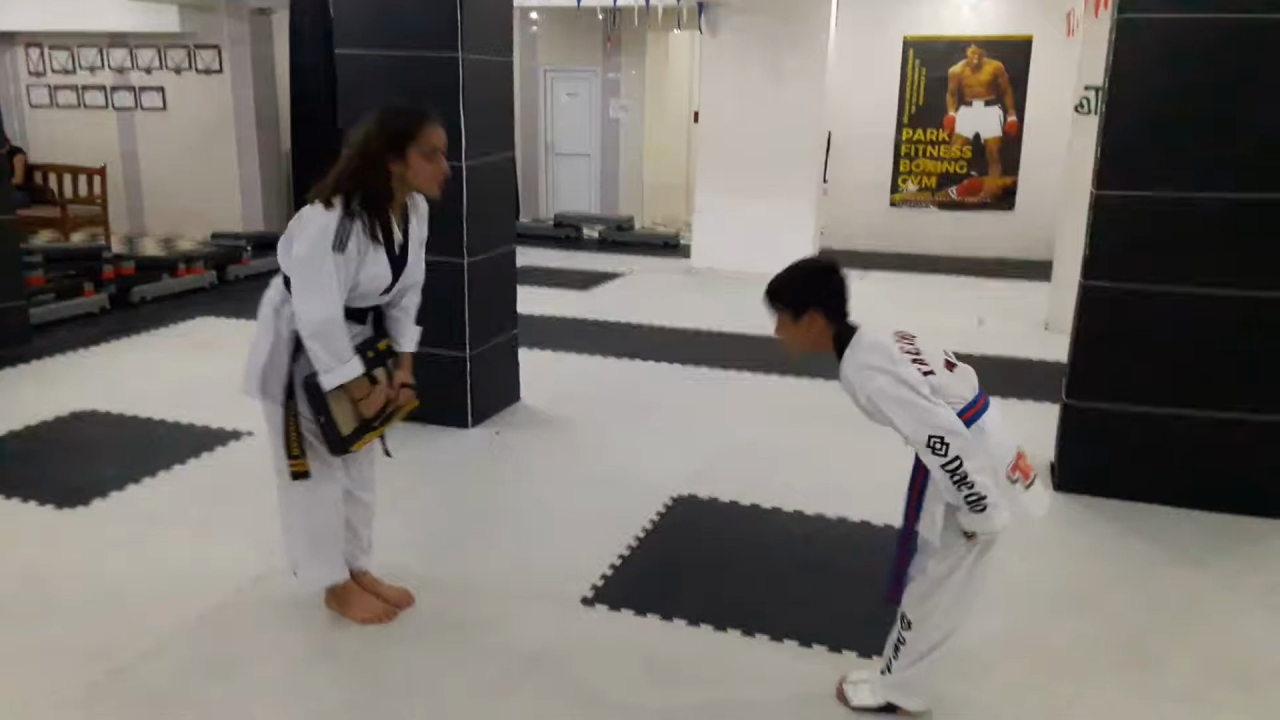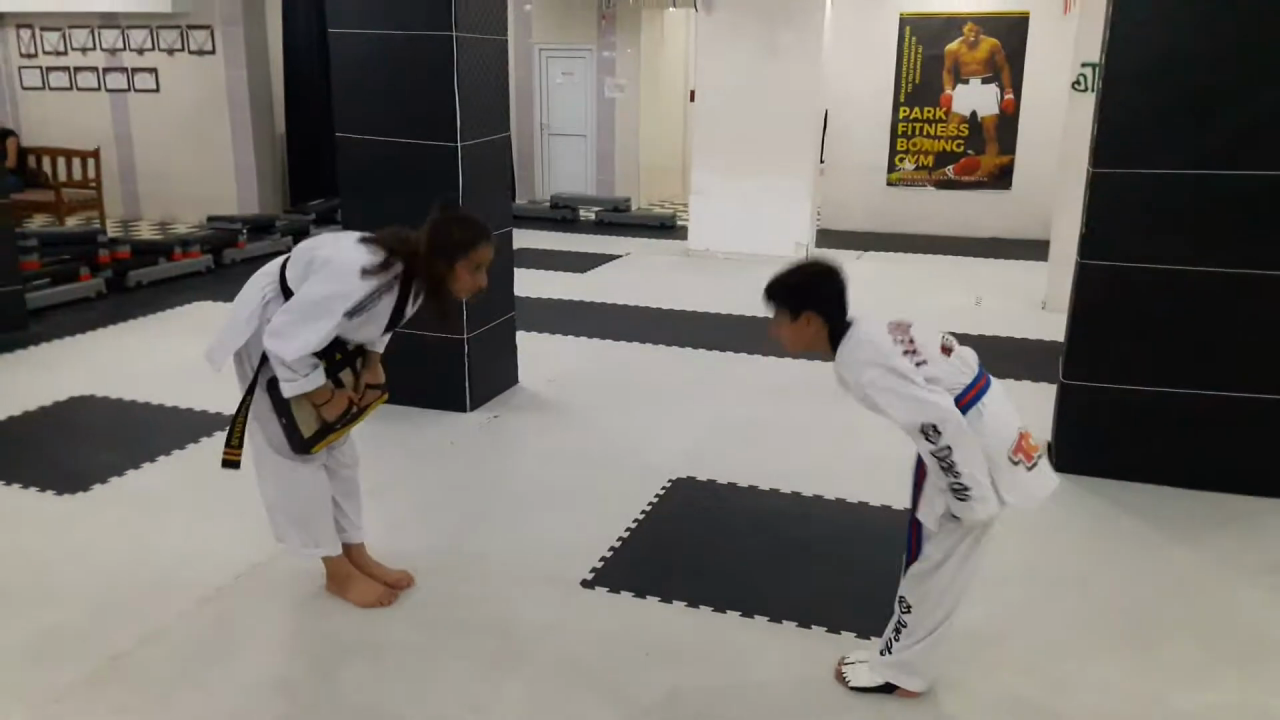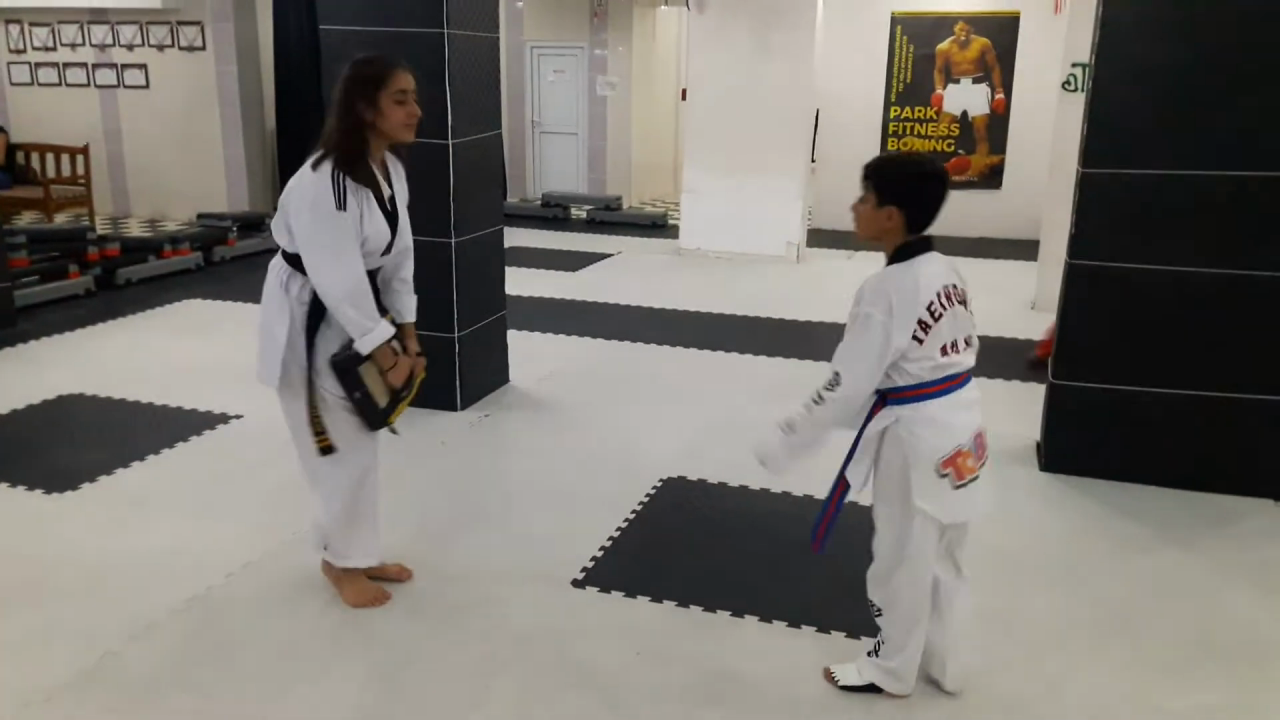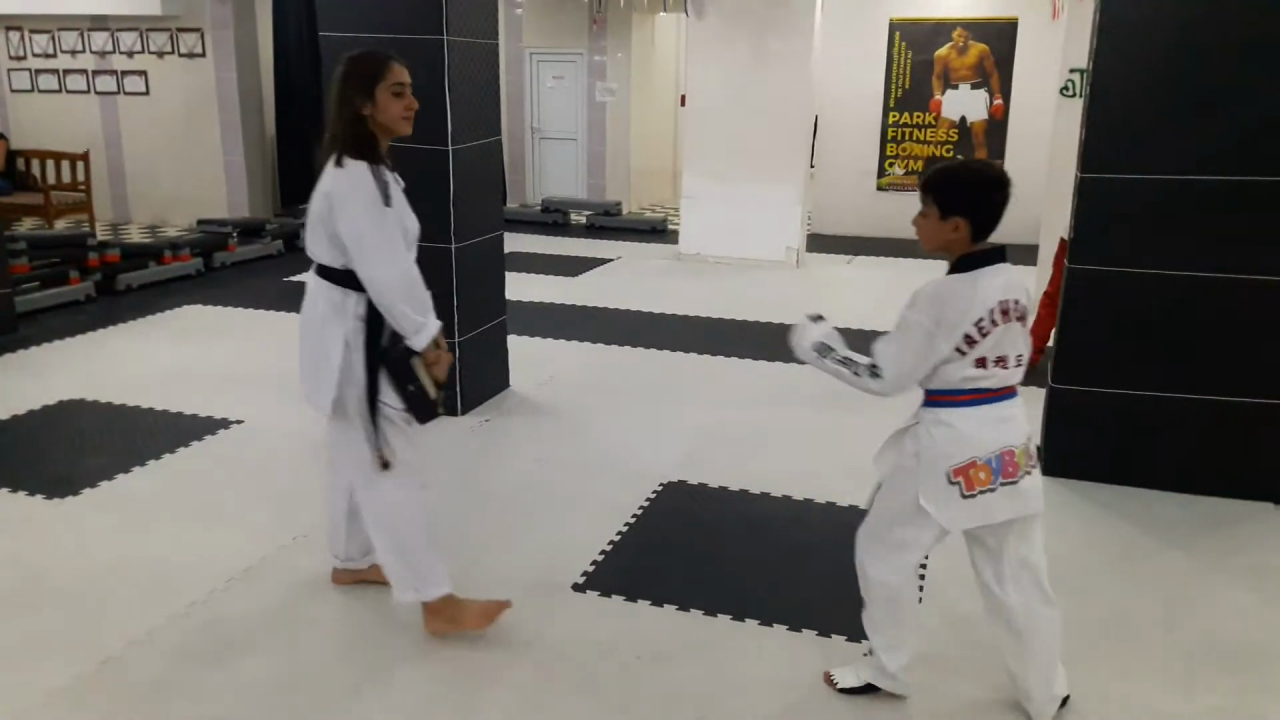
dt=0.4s
person 1, frame 1
left shoulder: (414, 209)
right shoulder: (333, 222)
left elbow: (406, 290)
right elbow: (318, 316)
left wrist: (403, 365)
right wrist: (358, 388)
left hip: (354, 339)
right hip: (302, 347)
left knee: (357, 463)
right knee: (315, 466)
left ankle: (356, 569)
right ankle: (335, 585)
person 1, frame 2
left shoulder: (415, 265)
right shoulder: (356, 283)
right elbow: (286, 341)
left wrist: (371, 364)
right wrist: (322, 396)
left hip: (320, 322)
right hip: (275, 327)
left knee: (335, 443)
right knee: (291, 448)
left ankle: (354, 552)
right ankle: (337, 568)
person 1, frame 3
left shoulder: (388, 169)
right shoulder: (325, 182)
left elbow: (397, 257)
right elbow: (338, 280)
left wrist: (406, 336)
right wrist: (385, 353)
left hip: (352, 309)
right hip: (309, 321)
left knee: (356, 437)
right knee: (341, 445)
left ankle: (353, 549)
right ankle: (343, 560)
person 1, frame 4
left shoulder: (370, 169)
right shoulder: (354, 180)
left elbow: (400, 261)
right elbow: (387, 276)
left wrist: (430, 330)
right wrist: (429, 343)
left hip: (366, 329)
right hip: (351, 335)
left knee: (360, 456)
right knee: (395, 466)
left ankle: (350, 560)
right ankle: (437, 602)
person 2, frame 1
left shoulder: (863, 370)
right shoulder: (872, 342)
left elbow: (940, 435)
left wrist: (978, 510)
left hip: (969, 467)
right hip: (972, 446)
left knee: (938, 581)
right knee: (933, 570)
left ankle: (901, 689)
right ankle: (902, 674)
person 2, frame 2
left shoulder: (859, 363)
right shoulder: (872, 329)
left elbow: (937, 422)
right elbow: (954, 358)
left wrist: (972, 501)
left hip: (976, 444)
right hip: (985, 419)
left knee: (937, 561)
right knee: (933, 553)
left ankle: (901, 669)
right ankle: (900, 655)
person 2, frame 3
left shoulder: (881, 290)
right shoulder: (945, 270)
left elbow: (848, 386)
left wrist: (783, 442)
left hip: (915, 441)
right hip: (958, 427)
left knee: (902, 564)
right knee: (942, 559)
left ankle: (891, 669)
right ankle: (940, 660)
person 2, frame 4
left shoulder: (938, 299)
right shoulder: (1012, 284)
left elbow: (883, 376)
left wrist: (815, 342)
left hip: (948, 448)
right hip: (1006, 440)
left knee: (883, 553)
right knee: (1019, 577)
left ankle: (887, 668)
